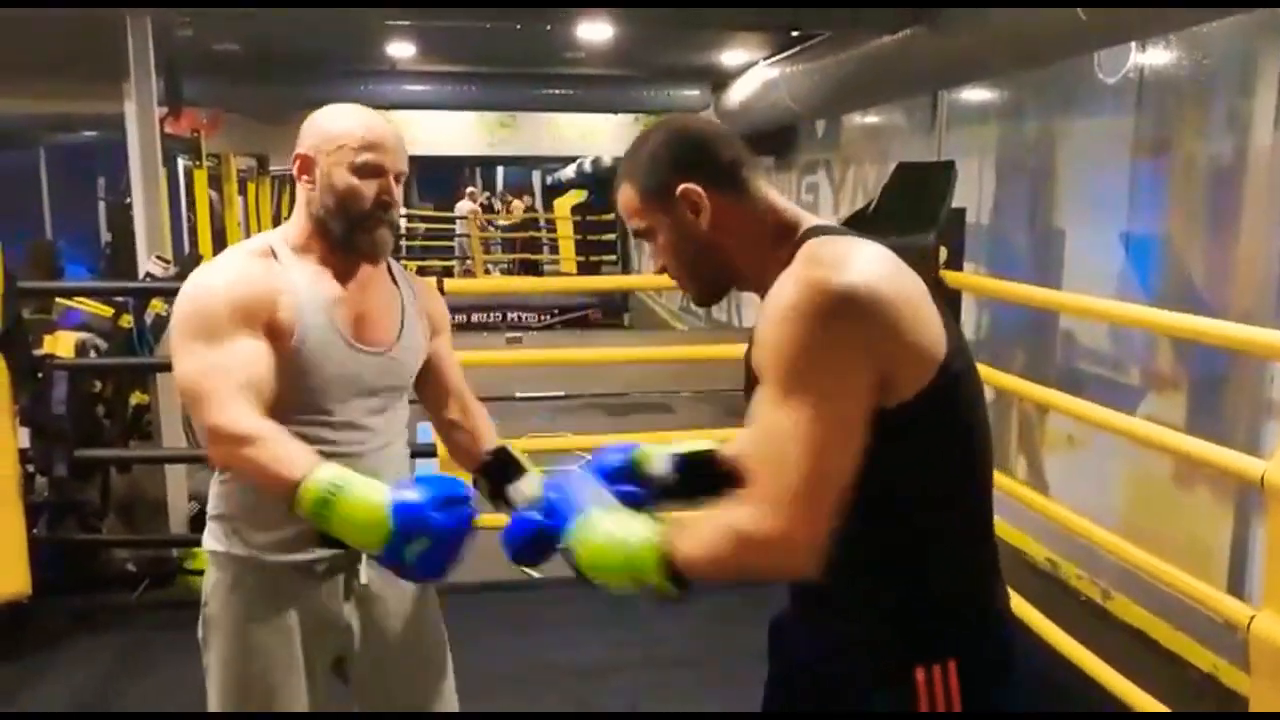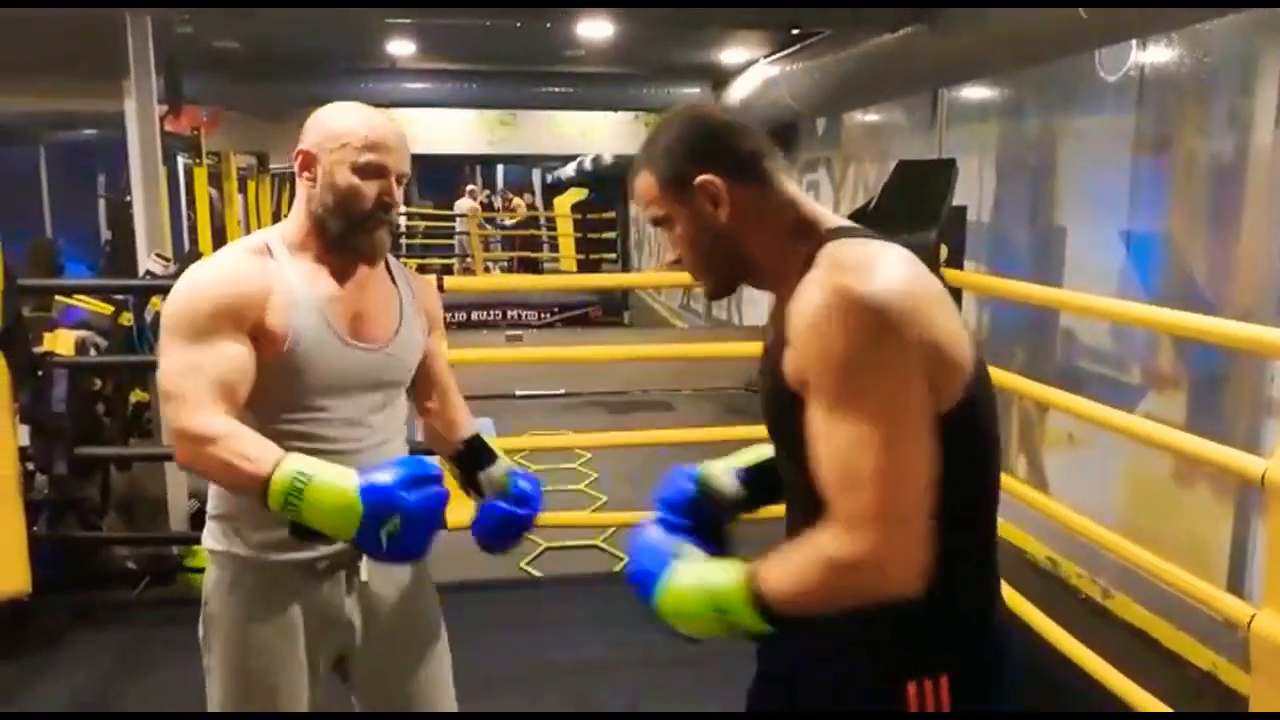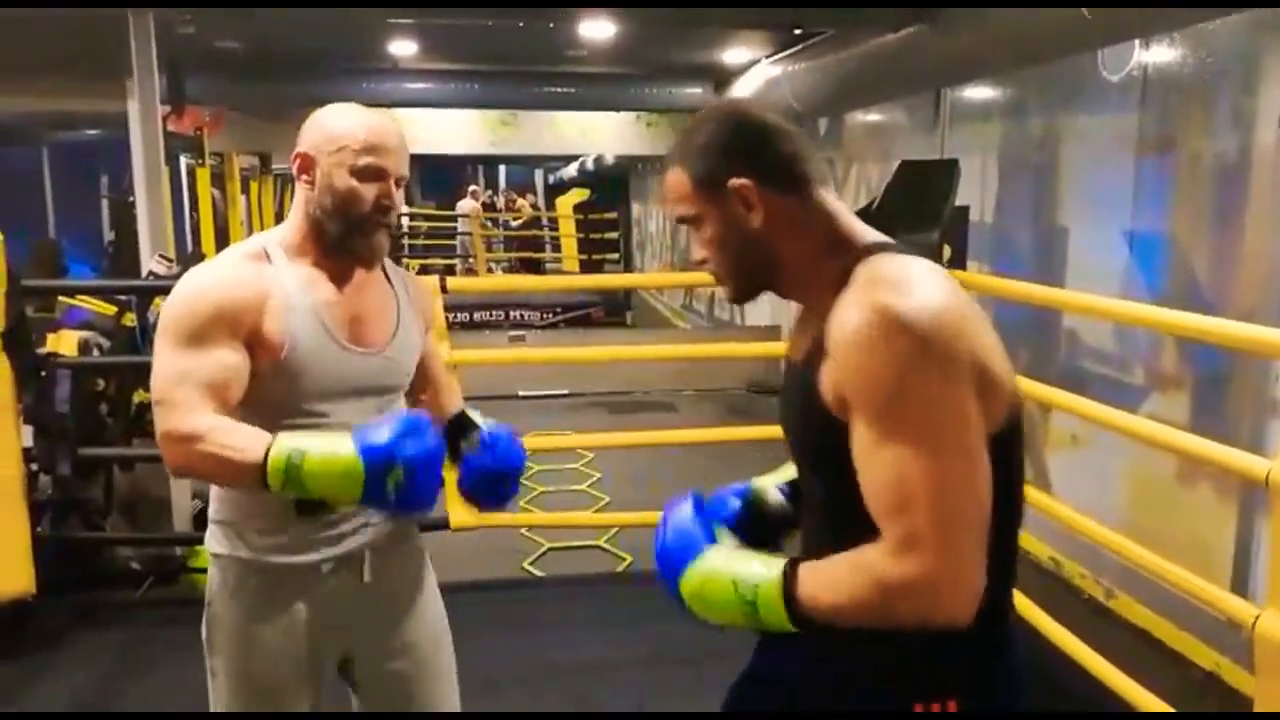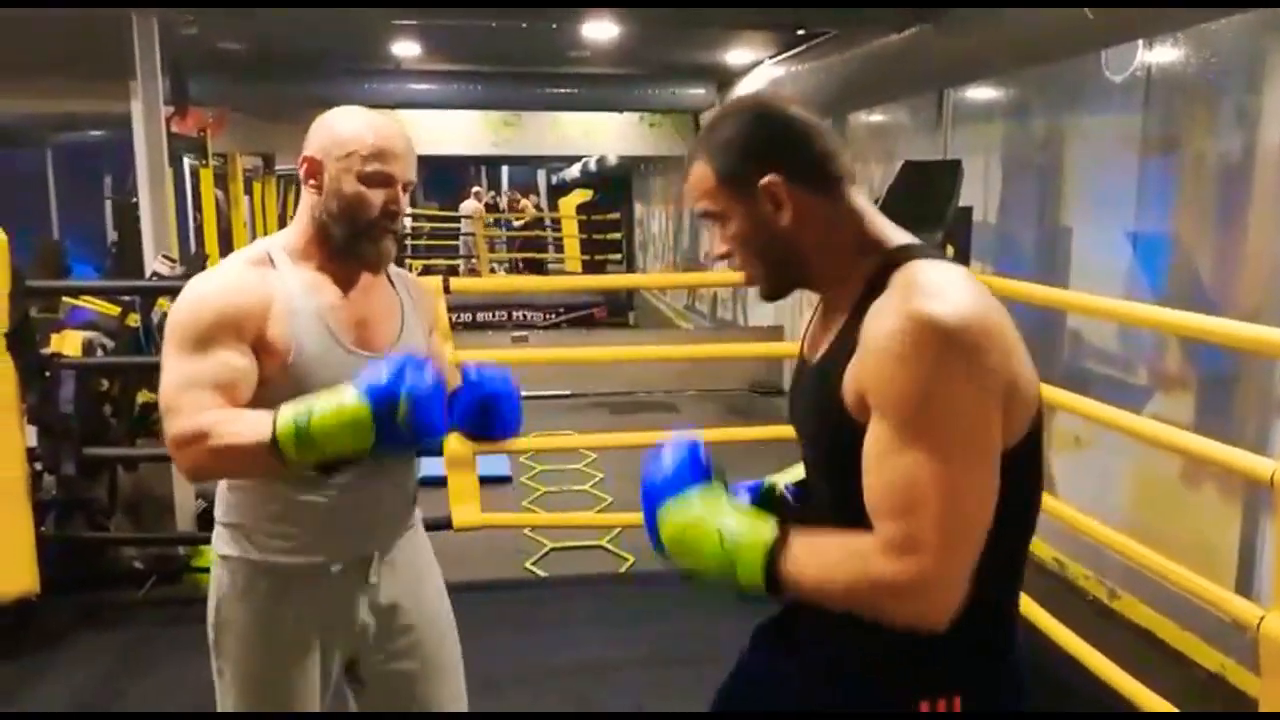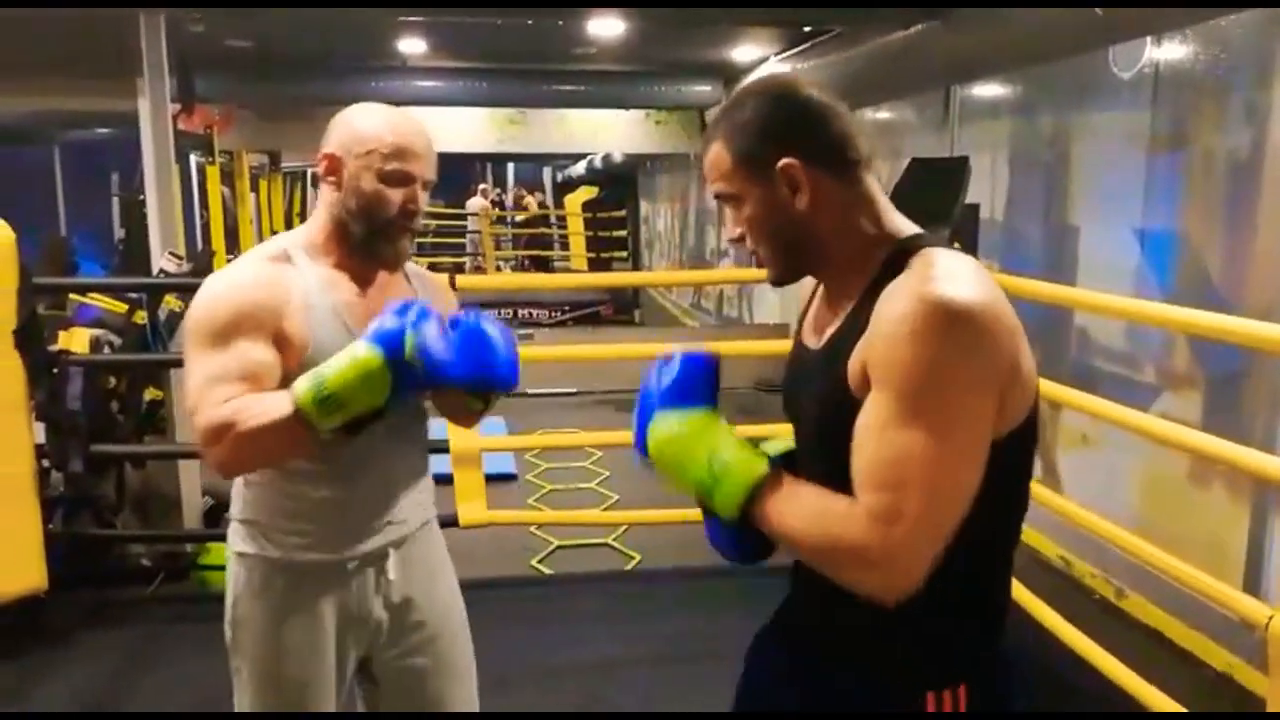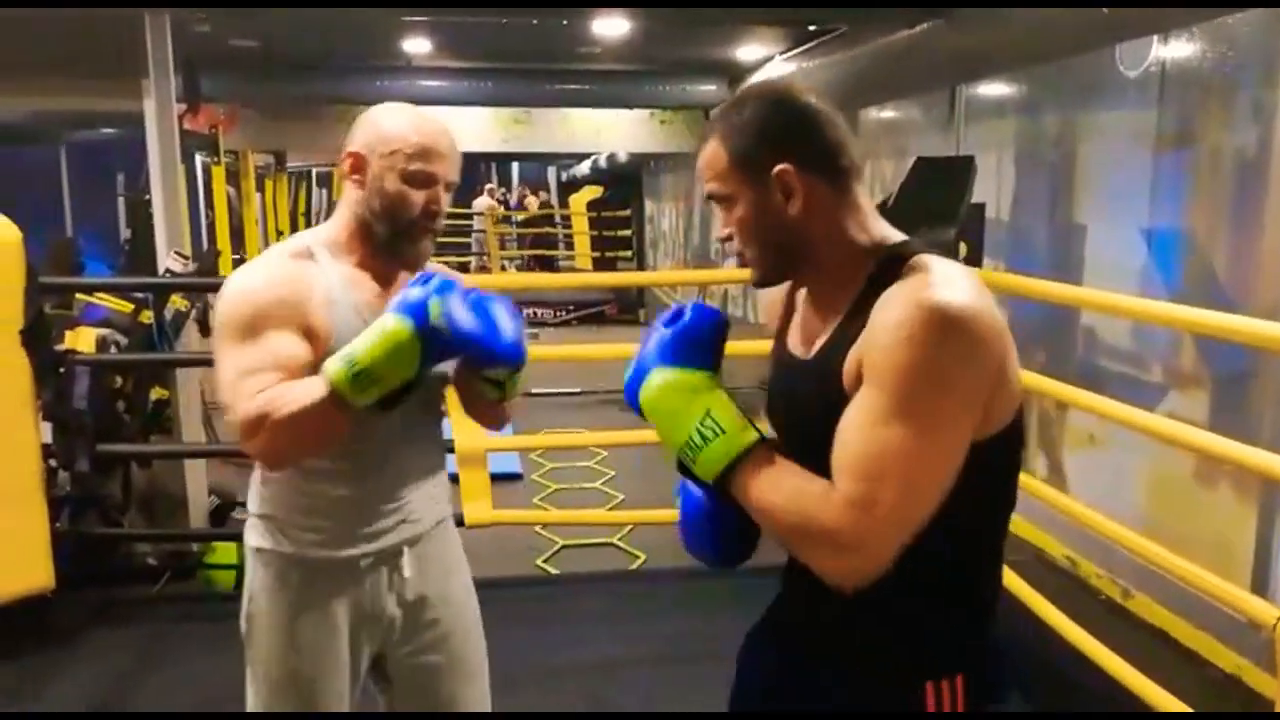
dt=0.1s
person 1, frame 1
left shoulder: (827, 291)
right shoulder: (786, 280)
left elbow: (780, 536)
left wrist: (620, 539)
right wrist: (655, 467)
left hip: (914, 667)
right hip: (842, 637)
person 1, frame 2
left shoulder: (848, 298)
right shoulder: (810, 292)
left elbow: (879, 557)
left wrist: (721, 594)
right wrist: (725, 485)
left hip: (905, 671)
right hip: (828, 641)
person 1, frame 3
left shoulder: (891, 316)
right shoulder: (823, 302)
left elbow: (931, 579)
left wrist: (750, 585)
right wrist: (773, 501)
left hip: (916, 683)
right hip: (824, 649)
person 1, frame 4
left shoulder: (926, 324)
right shoulder: (842, 303)
left elbow: (921, 581)
left wrist: (726, 534)
right wrist: (784, 500)
left hip: (918, 685)
person 1, frame 5
left shoulder: (935, 309)
right shoulder: (823, 290)
left elbow: (886, 558)
left wrist: (727, 475)
right wrist: (749, 486)
left hip: (915, 679)
right hip: (811, 636)
person 1, frame 6
left shoulder: (929, 314)
right shoulder: (793, 296)
left elbow: (854, 545)
left wrist: (697, 416)
right wrist: (727, 468)
left hip: (906, 676)
right hip: (801, 634)
person 2, frame 1
left shoulder: (415, 294)
right shoulder: (233, 288)
left elbow: (455, 410)
right elbow: (230, 434)
right wrist: (366, 511)
left hip: (390, 567)
right hip: (268, 576)
person 2, frame 2
left shoulder: (411, 289)
right shoulder: (226, 285)
left elbow: (437, 402)
right elbow: (195, 434)
left wrist: (491, 476)
right wrist: (339, 500)
left hip: (389, 564)
right hip: (269, 575)
person 2, frame 3
left shoulder: (406, 290)
right shoulder: (226, 290)
right elbow: (182, 439)
left wrist: (473, 436)
right wrist: (339, 464)
left hip: (391, 563)
right hip: (269, 578)
person 2, frame 4
left shoulder: (409, 293)
right shoulder: (233, 294)
left elbow: (440, 394)
right elbow: (193, 441)
left wrist: (473, 401)
right wrist: (343, 418)
left hip: (398, 563)
right hip: (278, 580)
person 2, frame 5
left shoulder: (420, 292)
right shoulder: (248, 291)
left elbow: (458, 408)
right elbow: (223, 441)
left wrist: (480, 373)
right wrist: (363, 374)
left hip: (412, 557)
right hip: (291, 576)
left knee: (448, 703)
person 2, frame 6
left shoulder: (440, 289)
right shoulder: (273, 286)
left elbow: (487, 413)
right elbow: (264, 433)
left wrist: (496, 362)
right wrist: (394, 348)
left hip: (427, 555)
right hip: (308, 573)
left knee: (459, 703)
